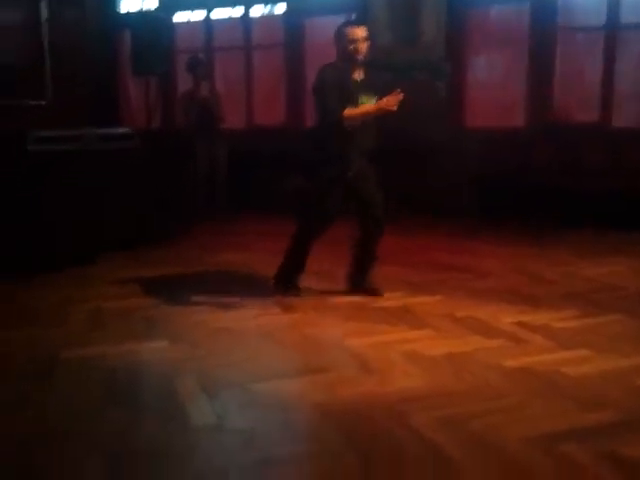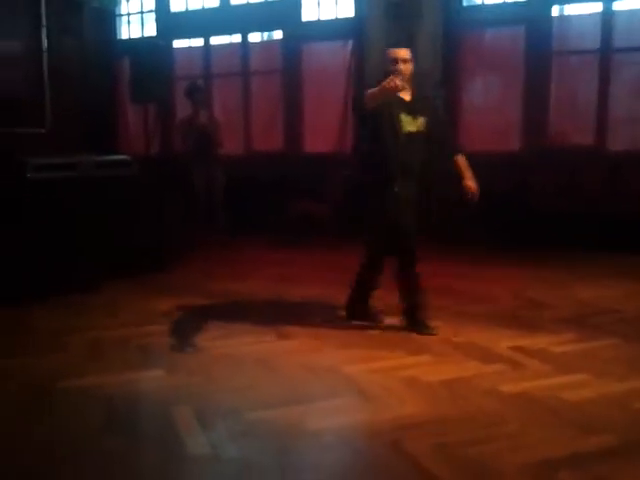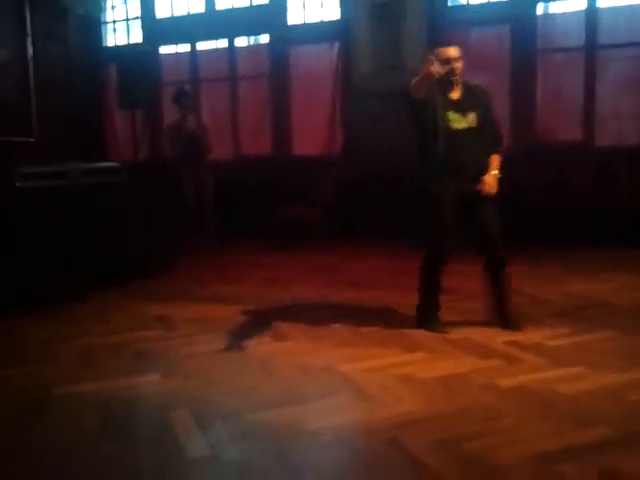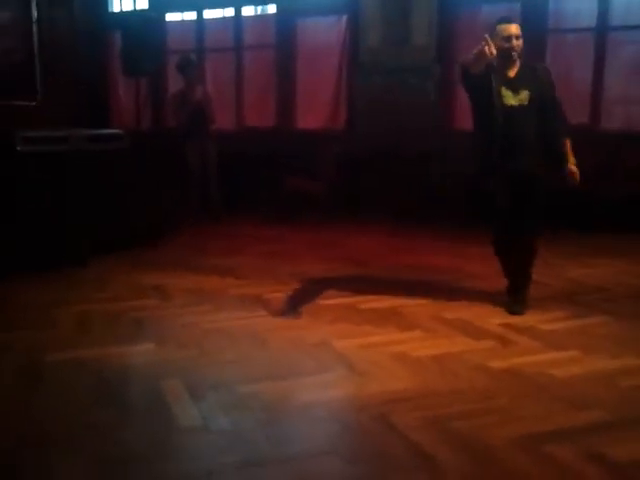
dt=0.4s
person 1, frame 1
left shoulder: (367, 78)
right shoulder: (330, 77)
right elbow: (332, 118)
right wrist: (374, 108)
left hip: (360, 164)
right hip: (335, 165)
left knee: (375, 219)
right knee: (314, 223)
left ankle: (359, 277)
right ankle: (287, 277)
person 1, frame 2
left shoulder: (425, 101)
right shoulder: (381, 100)
left elbow: (444, 139)
right elbow: (363, 104)
left wrist: (466, 175)
right wrist: (384, 89)
left hip: (410, 184)
right hip: (386, 184)
left knee: (380, 247)
right knee: (406, 247)
left ankle: (358, 304)
right ankle: (414, 314)
person 1, frame 3
left shoulder: (479, 96)
right shoulder: (429, 97)
left elbow: (495, 138)
right elbow: (414, 94)
left wrist: (493, 172)
right wrist: (426, 77)
left hip: (477, 183)
right hip: (442, 185)
left knee: (494, 246)
right knee: (439, 248)
left ankle: (502, 308)
right ankle: (427, 312)
person 1, frame 4
left shoulder: (539, 74)
right shoulder: (484, 74)
left elbow: (555, 119)
right elbow: (469, 71)
left wrist: (567, 159)
right wrist: (479, 55)
left hip: (532, 164)
right hip: (496, 164)
left knee: (526, 228)
right knee: (502, 228)
left ankle: (519, 291)
right ankle: (515, 282)
person 2, frame 1
left shoulder: (213, 93)
right shoulder: (187, 96)
left elbow: (220, 118)
right elbow: (187, 122)
left wrist: (209, 99)
right wrist: (198, 101)
left hip: (215, 138)
right hip: (198, 139)
left knee: (219, 175)
right knee: (202, 176)
left ankle: (219, 208)
right ankle: (202, 210)
person 2, frame 2
left shoulder: (212, 120)
right shoulder: (185, 123)
left elbow: (218, 144)
right elbow: (184, 149)
left wrist: (208, 128)
right wrist: (196, 129)
left hip: (213, 164)
right hip: (196, 166)
left knee: (217, 201)
right knee: (202, 202)
person 2, frame 3
left shoulder: (200, 125)
right shoulder: (173, 129)
left elbow: (208, 150)
right elbow: (174, 154)
left wrist: (197, 133)
right wrist: (185, 134)
left hip: (201, 169)
right hip: (185, 171)
left knee: (207, 206)
right knee: (191, 207)
person 2, frame 4
left shoulder: (204, 93)
right shoulder: (177, 97)
left elbow: (211, 119)
right elbow: (179, 122)
left wrist: (203, 102)
right wrist: (192, 104)
left hip: (205, 139)
right hip: (189, 141)
left knee: (211, 176)
right knee: (195, 177)
left ankle: (213, 210)
right ankle: (197, 212)
